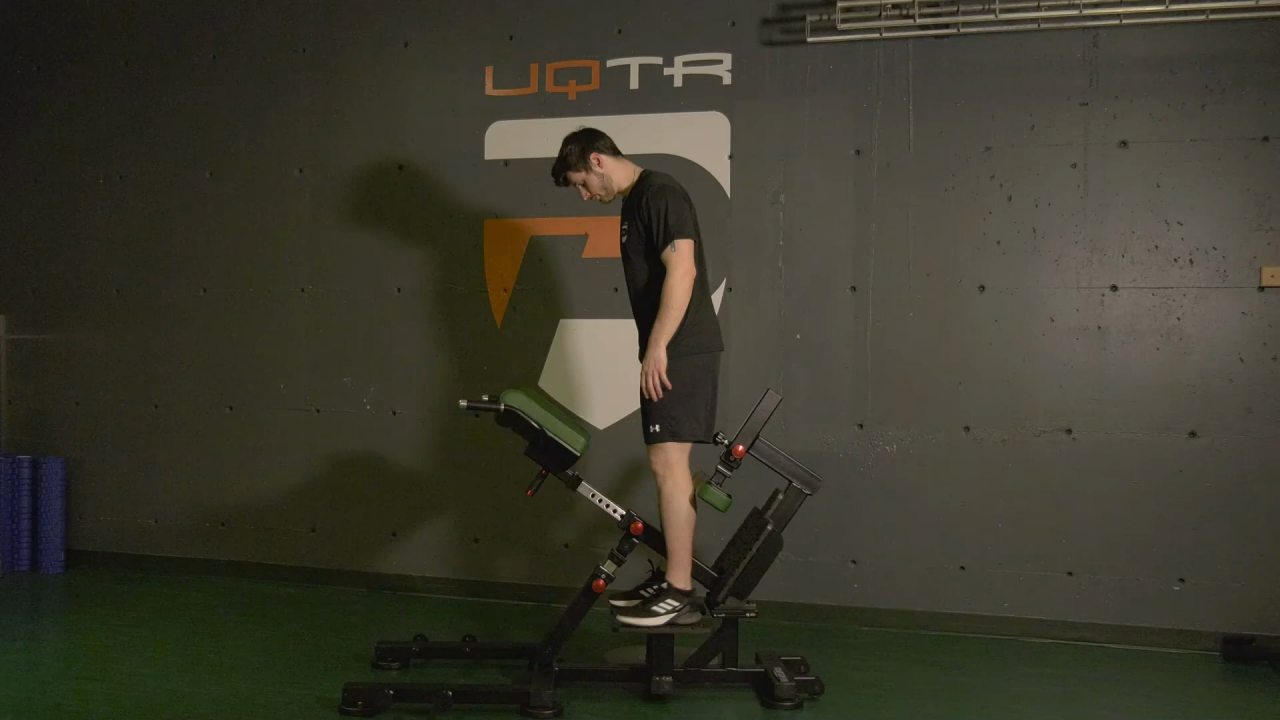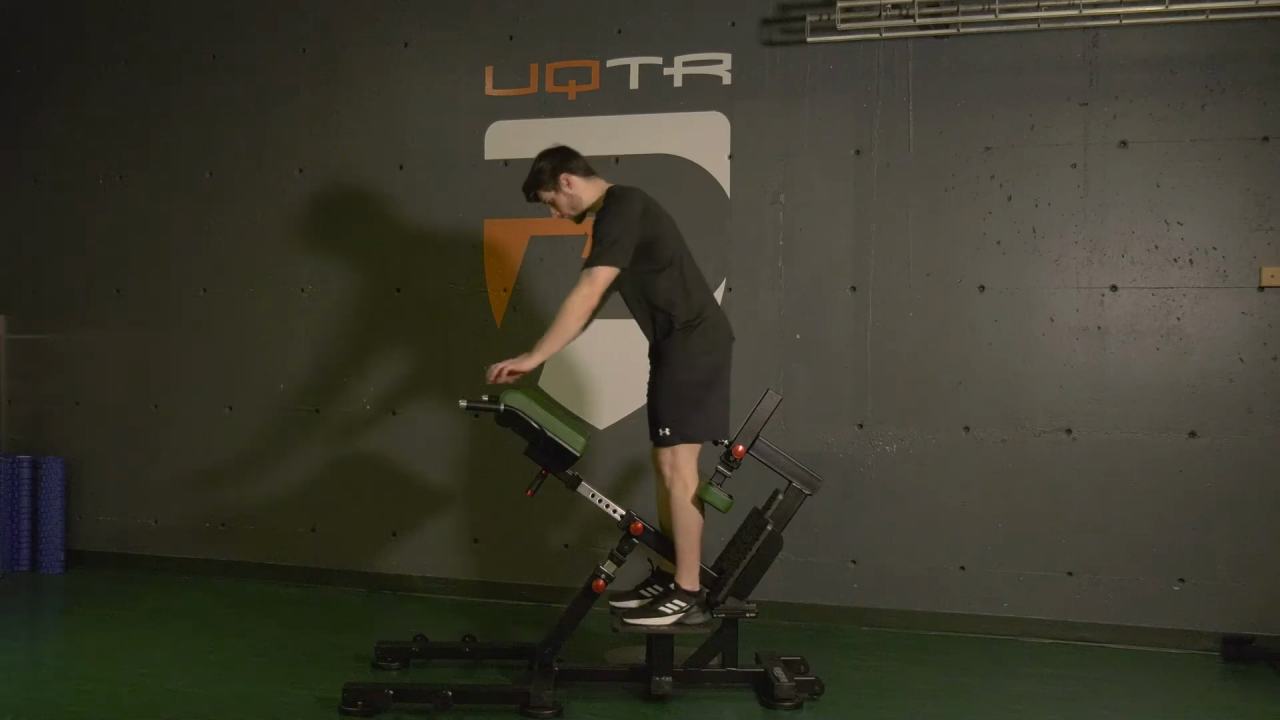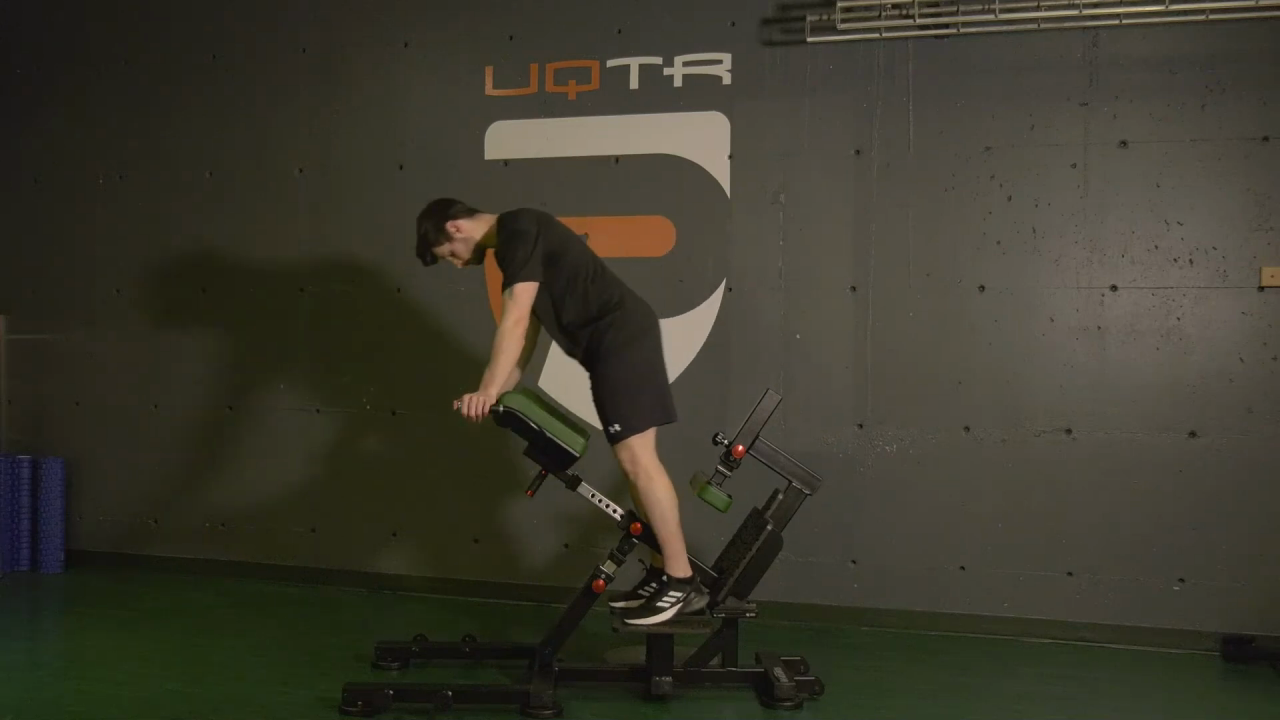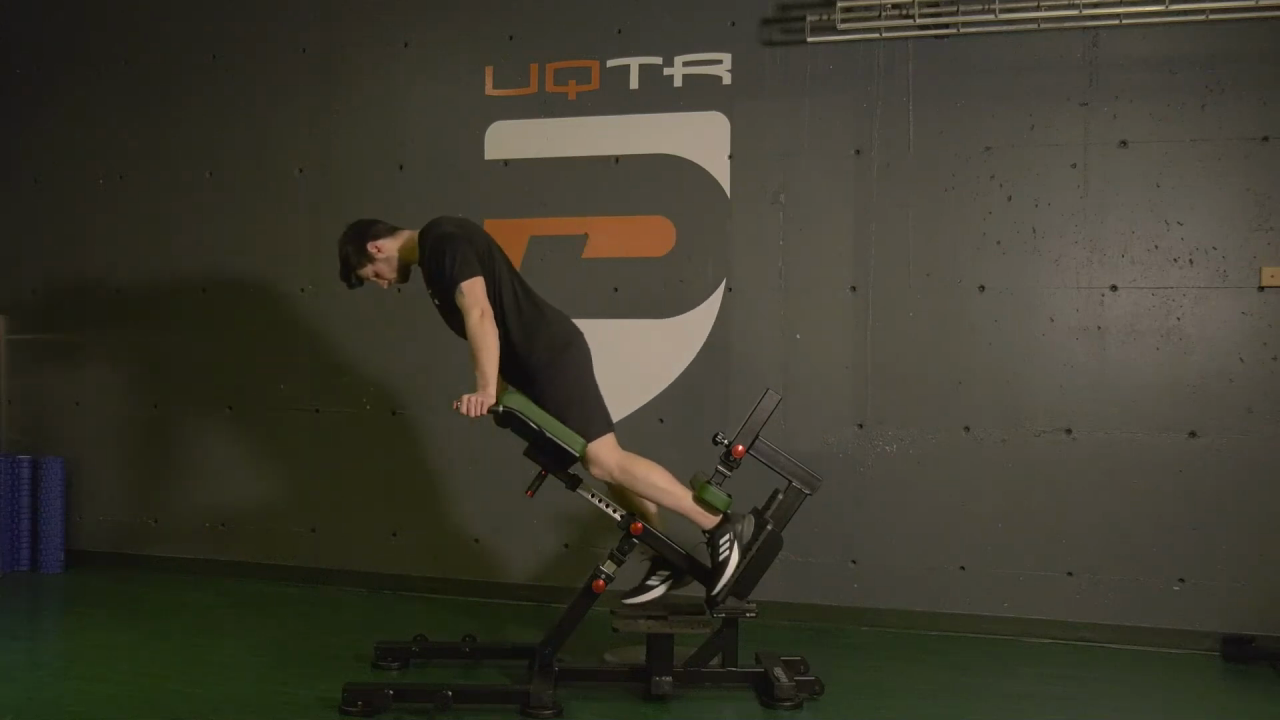
dt=0.7s
person 1, frame 1
left shoulder: (659, 193)
right shoulder: (634, 202)
left elbow: (682, 270)
left wrist: (656, 348)
left hip: (682, 350)
right hip: (668, 350)
left knee: (667, 461)
right knee: (668, 463)
left ankle: (679, 594)
right ankle: (670, 578)
person 1, frame 2
left shoulder: (621, 210)
right shoulder: (617, 210)
left elbow: (585, 297)
right elbow: (592, 302)
left wrist: (532, 359)
right wrist: (538, 357)
left hip: (694, 343)
right hip: (679, 343)
left knee: (677, 464)
right knee: (668, 463)
left ankle: (688, 594)
right ankle: (670, 575)
person 1, frame 3
left shoulder: (518, 230)
right shoulder: (514, 241)
left elbow: (515, 319)
right elbow: (527, 325)
left wrist: (488, 389)
right wrist: (501, 391)
left hip: (623, 336)
right hip: (615, 341)
left knee: (637, 457)
right knee: (635, 458)
left ankle: (680, 580)
right ankle: (663, 573)
person 1, frame 4
left shoulder: (443, 239)
right shoulder: (434, 254)
left elbow: (479, 313)
left wrist: (485, 389)
right wrist: (495, 391)
left hip: (551, 355)
right hip: (540, 359)
left knee: (604, 461)
right knee: (603, 460)
left ankle: (720, 525)
right ankle: (666, 559)
